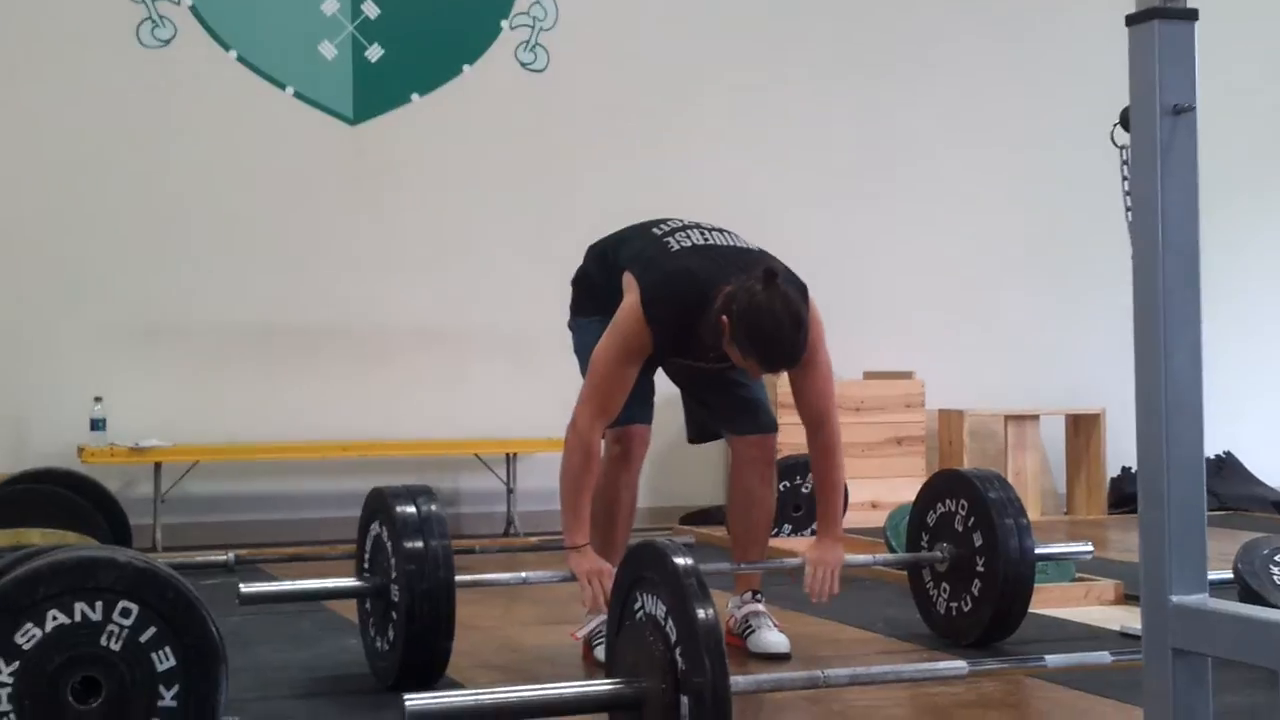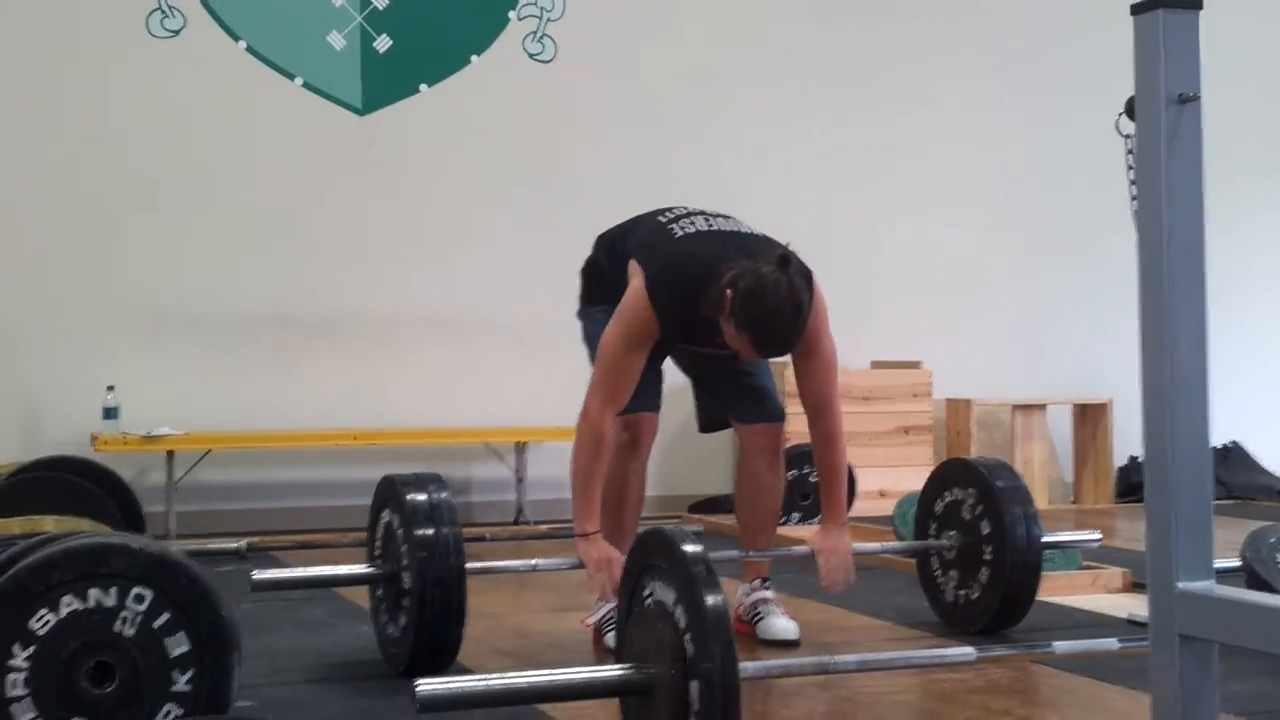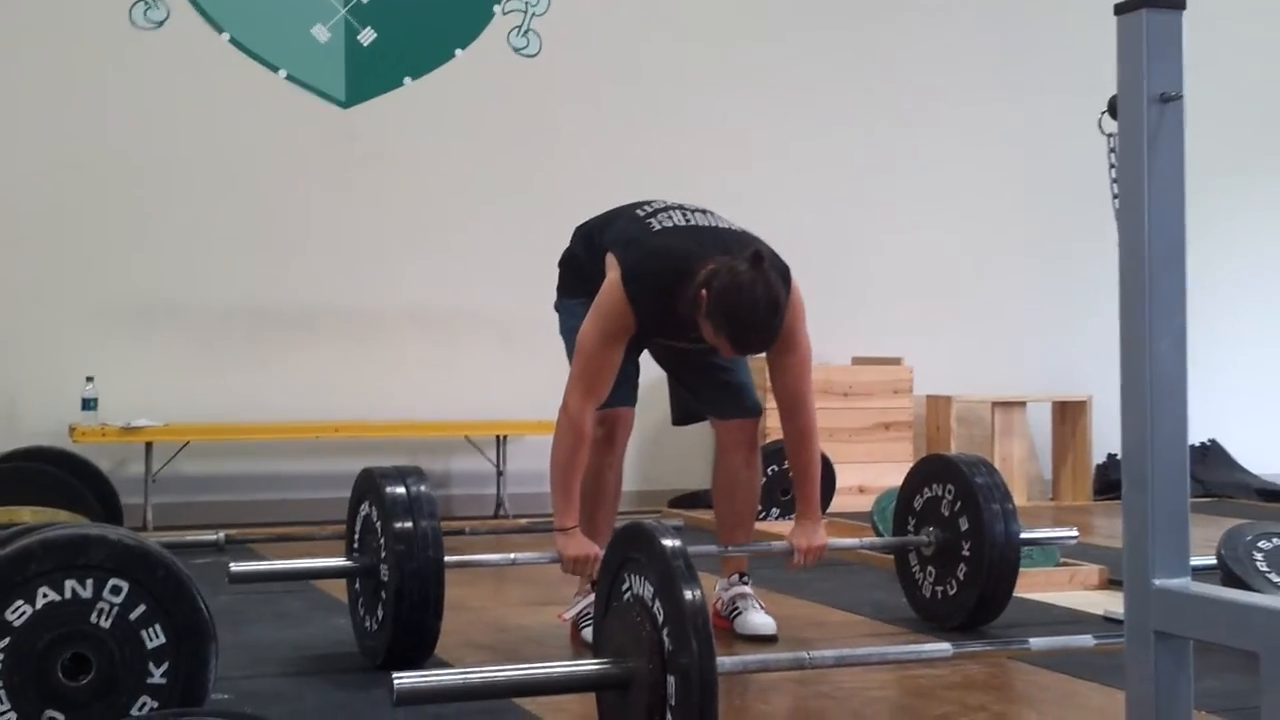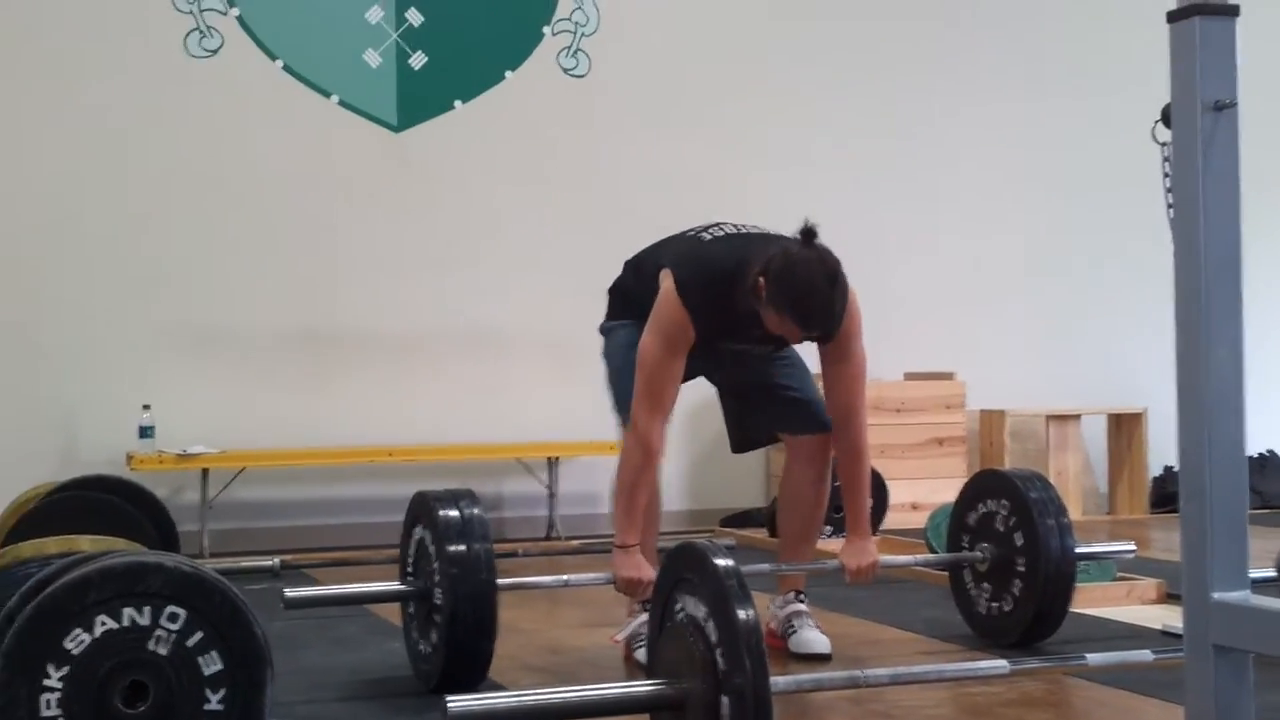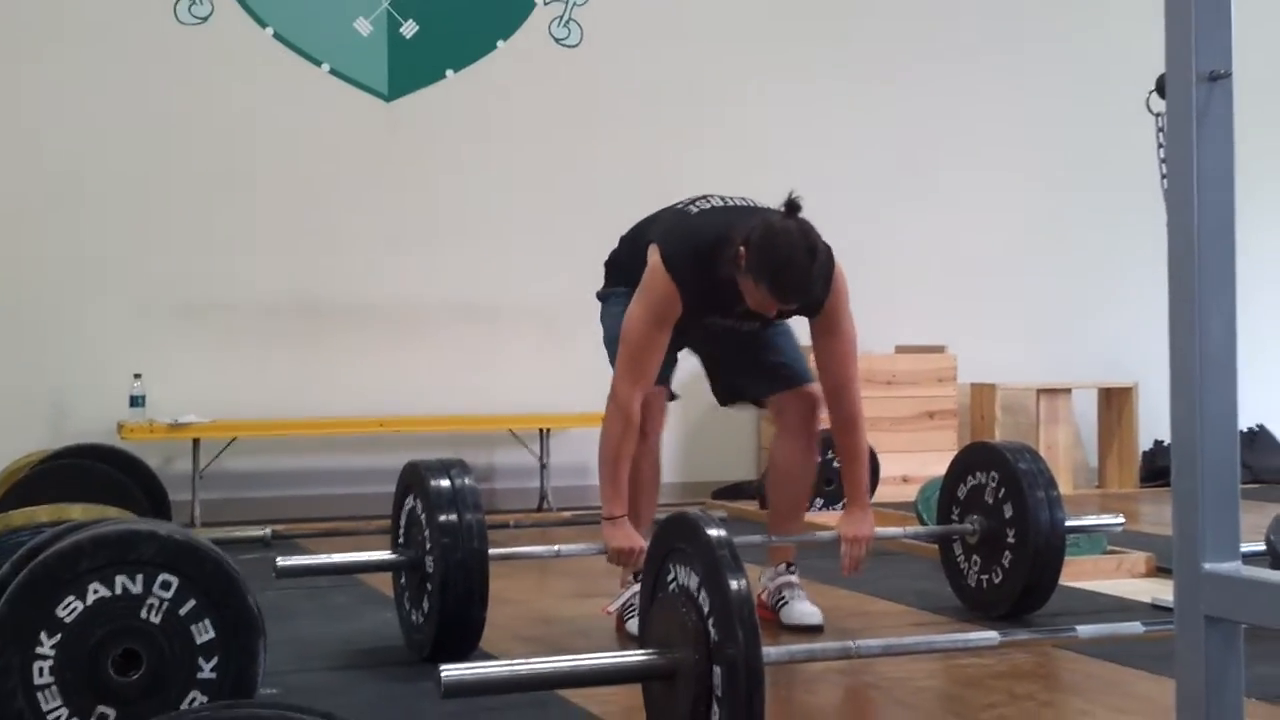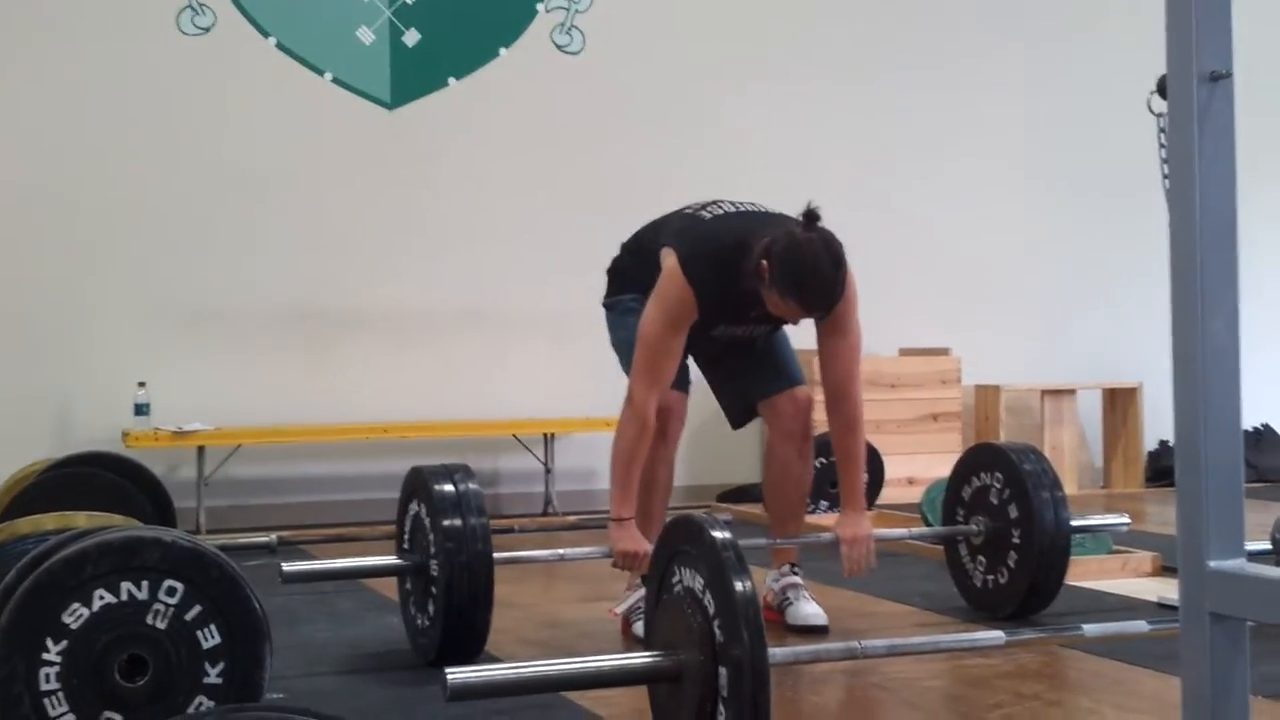
dt=0.5s
person 1, frame 1
left shoulder: (795, 311)
right shoulder: (645, 308)
left elbow: (822, 425)
right elbow: (586, 426)
left wrist: (829, 536)
right wrist: (579, 546)
left hip: (705, 315)
right hip: (607, 300)
left knee: (759, 442)
right knee: (628, 439)
left ankle: (747, 606)
right ankle: (605, 614)
person 1, frame 2
left shoulder: (800, 297)
right shoulder: (650, 293)
left elbow: (824, 413)
right elbow: (598, 413)
left wrist: (835, 523)
right wrist: (587, 533)
left hip: (709, 306)
right hip: (614, 289)
left knee: (766, 429)
right knee: (635, 427)
left ankle: (756, 593)
right ankle: (615, 601)
person 1, frame 3
left shoulder: (777, 293)
right shoulder: (626, 285)
left elbow: (797, 410)
right elbow: (578, 408)
left wrist: (809, 520)
right wrist: (567, 529)
left hip: (687, 306)
right hip: (591, 282)
left knee: (742, 425)
right knee: (611, 422)
left ankle: (734, 588)
right ankle: (592, 596)
person 1, frame 4
left shoulder: (836, 300)
right shoulder: (686, 291)
left elbow: (849, 423)
right elbow: (646, 424)
left wrist: (859, 534)
right wrist: (628, 547)
left hip: (746, 338)
right hip: (641, 314)
left knee: (814, 437)
right knee: (648, 436)
left ankle: (789, 606)
right ankle: (644, 614)
person 1, frame 5
left shoulder: (822, 274)
right shoulder: (673, 265)
left elbow: (843, 395)
right elbow: (627, 395)
left wrist: (858, 507)
right wrist: (614, 518)
left hip: (733, 315)
right hip: (636, 287)
left knee: (801, 403)
right knee: (649, 405)
left ankle: (780, 578)
right ankle: (637, 587)
person 1, frame 6
left shoulder: (832, 278)
right shoulder: (690, 269)
left elbow: (844, 399)
right elbow: (642, 399)
left wrist: (854, 510)
right wrist: (623, 521)
left hip: (739, 318)
right hip: (644, 293)
left knee: (793, 408)
right knee: (667, 409)
left ankle: (784, 579)
right ankle: (642, 590)
